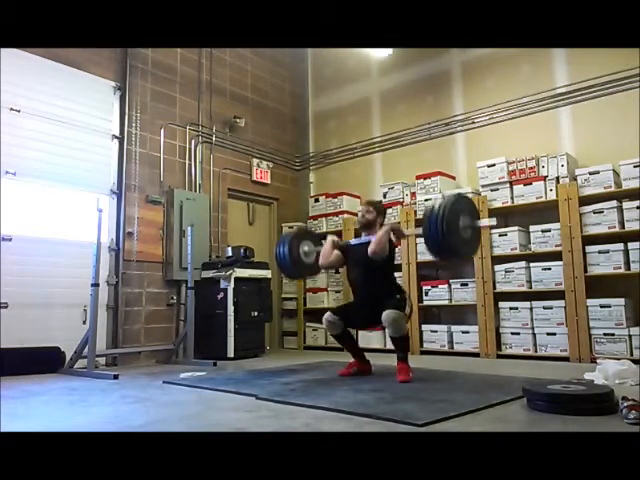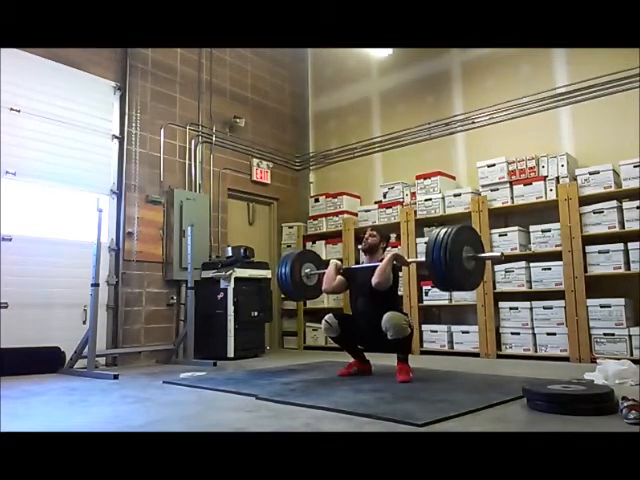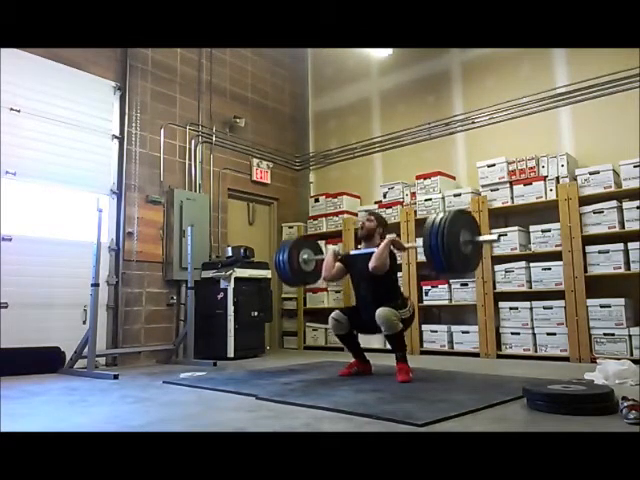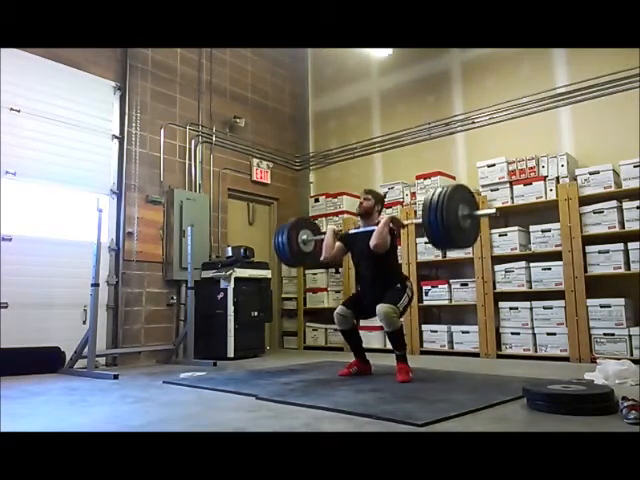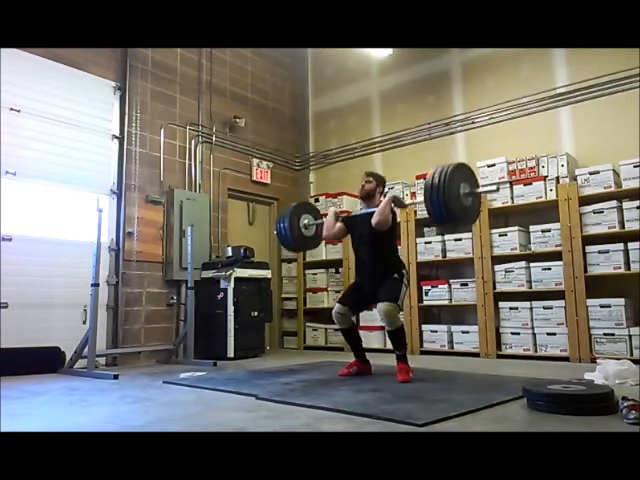
dt=0.3s
person 1, frame 1
left shoulder: (383, 241)
right shoulder: (350, 246)
left elbow: (373, 251)
right elbow: (324, 262)
left wrist: (388, 230)
right wrist: (330, 242)
left hip: (391, 299)
right hip: (364, 305)
left knee: (391, 316)
right knee: (330, 319)
left ankle: (403, 363)
right ankle: (361, 361)
person 1, frame 2
left shoulder: (388, 267)
right shoulder: (353, 272)
left elbow: (378, 283)
right elbow: (328, 287)
left wrist: (390, 258)
right wrist: (333, 265)
left hip: (389, 331)
left knee: (392, 319)
right knee: (329, 322)
left ankle: (403, 364)
right ankle: (361, 362)
person 1, frame 3
left shoulder: (385, 253)
right shoulder: (351, 257)
left elbow: (375, 267)
right elbow: (328, 275)
left wrist: (387, 242)
right wrist: (332, 252)
left hip: (395, 312)
left knee: (383, 314)
right knee: (336, 319)
left ankle: (402, 364)
right ankle: (361, 361)
person 1, frame 4
left shoulder: (385, 229)
right shoulder: (351, 236)
left elbow: (376, 245)
right elbow: (328, 255)
left wrist: (386, 220)
right wrist: (331, 232)
left hip: (396, 286)
right hip: (368, 290)
left knee: (385, 311)
right knee: (341, 314)
left ankle: (402, 364)
right ankle: (362, 362)
person 1, frame 5
left shoulder: (386, 211)
right shoulder: (353, 218)
left elbow: (377, 222)
right elbow: (328, 233)
left wrist: (389, 200)
right wrist: (332, 214)
left hip: (391, 274)
right hip: (365, 278)
left knee: (387, 310)
right knee: (340, 312)
left ankle: (402, 364)
right ankle: (361, 361)
